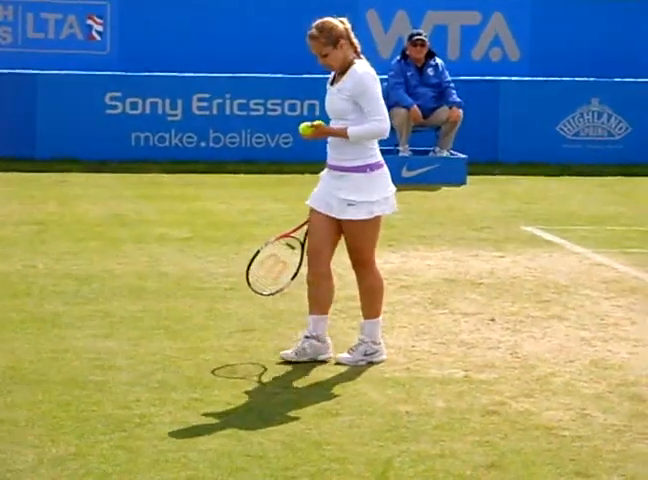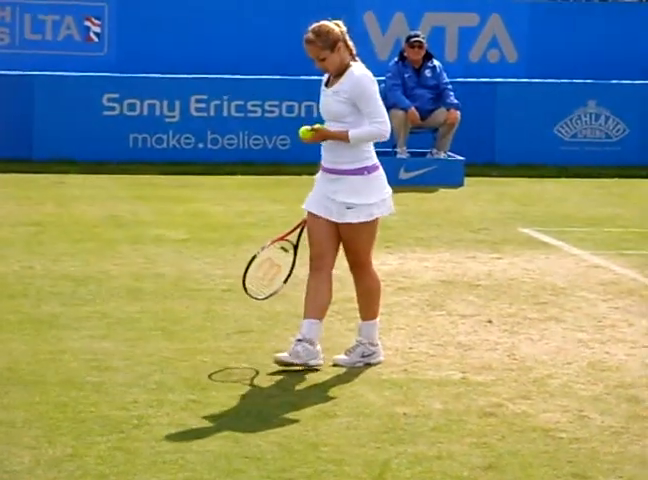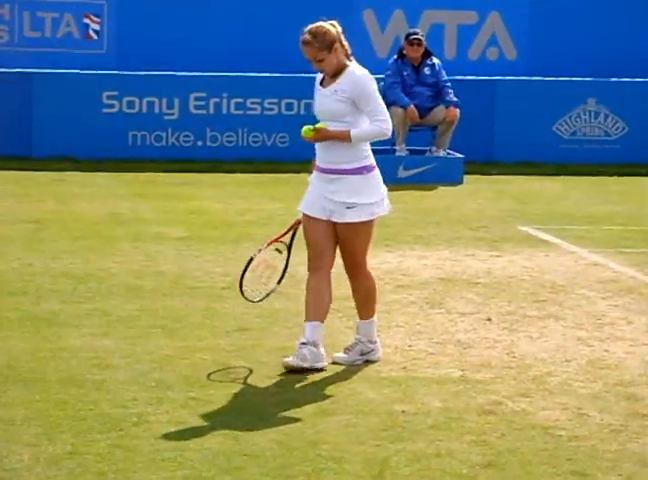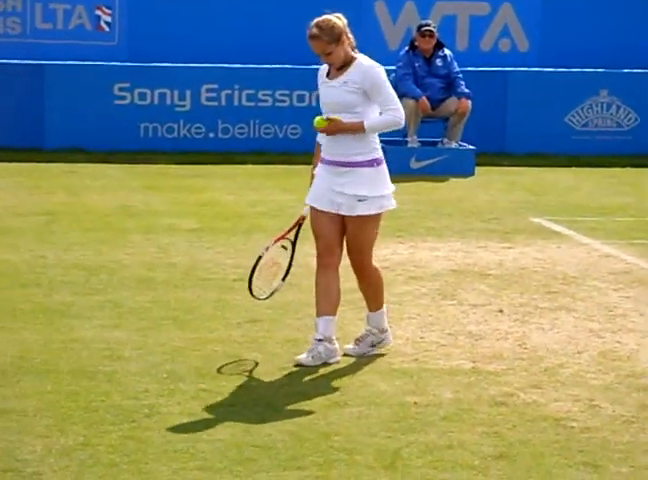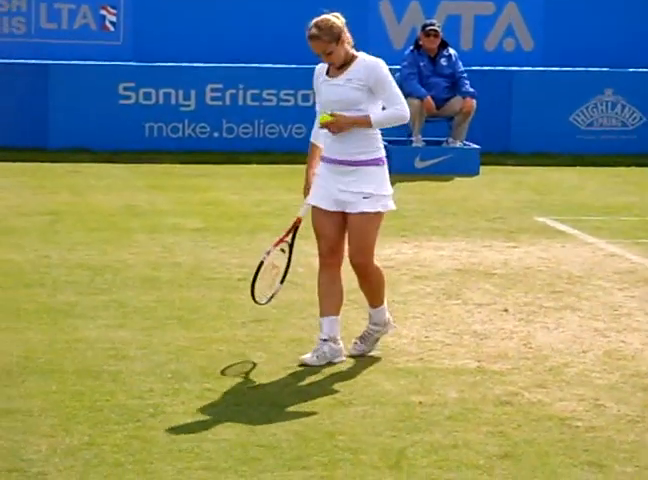
dt=0.1s
person 1, frame 1
left shoulder: (361, 76)
right shoulder: (336, 79)
left elbow: (380, 127)
left wrist: (332, 132)
left hip: (362, 182)
right hip: (334, 180)
left knee: (363, 263)
right knee: (316, 259)
left ankle: (371, 343)
right ankle: (316, 340)
person 1, frame 2
left shoulder: (360, 79)
right shoulder: (328, 81)
left elbow: (381, 130)
left wrist: (333, 135)
left hip: (359, 186)
right hip: (328, 184)
left knee: (360, 265)
right knee: (319, 265)
left ankle: (369, 345)
right ankle: (307, 346)
person 1, frame 3
left shoulder: (358, 78)
right shoulder: (321, 82)
left elbow: (383, 127)
left wrist: (334, 135)
left hip: (354, 185)
right hip: (322, 183)
left knee: (354, 266)
right knee: (317, 266)
left ankle: (367, 341)
right ankle: (311, 348)
person 1, frame 4
left shoulder: (368, 70)
right shoulder: (324, 74)
left elbow: (396, 117)
left wrist: (349, 126)
right wrist: (315, 169)
left hip: (364, 177)
right hip: (328, 177)
left knee: (360, 261)
right knee: (326, 260)
left ankle: (377, 329)
right ankle: (324, 342)
person 1, frame 5
left shoulder: (371, 67)
right shoulder: (320, 73)
left elbow: (401, 112)
left wrist: (353, 121)
right wrist: (310, 172)
left hip: (366, 175)
right hip: (329, 175)
left knee: (361, 260)
right knee: (328, 259)
left ankle: (378, 319)
right ankle: (329, 342)
